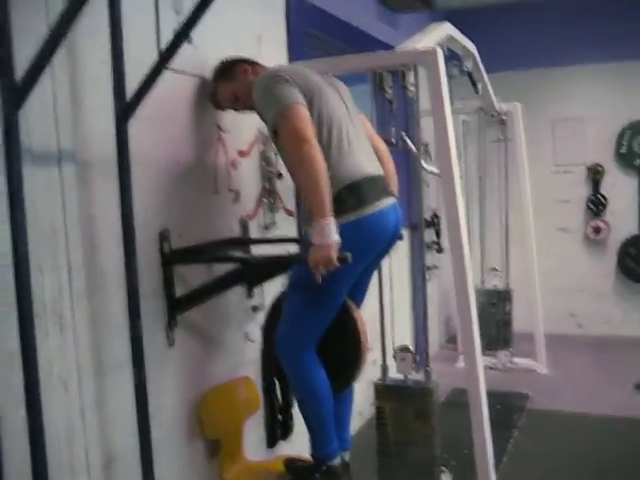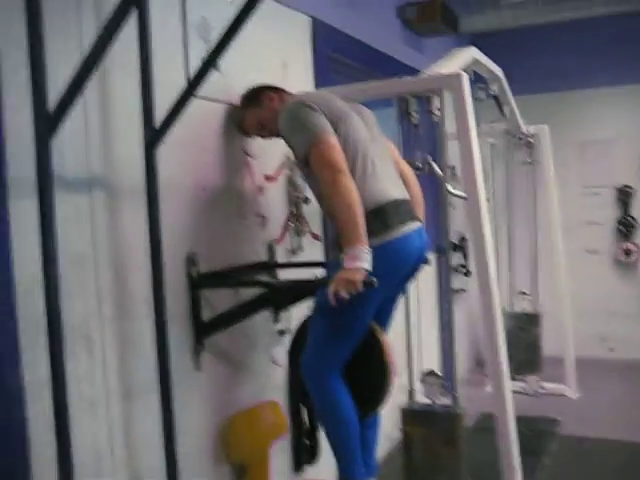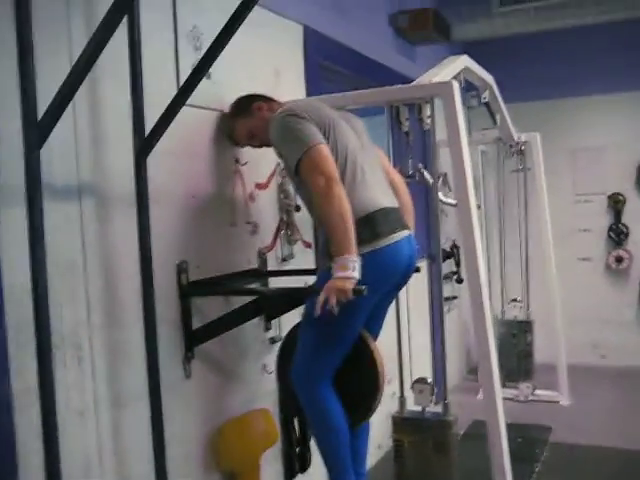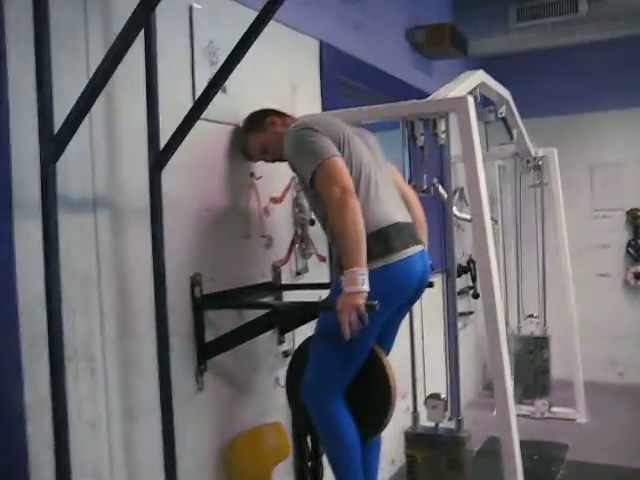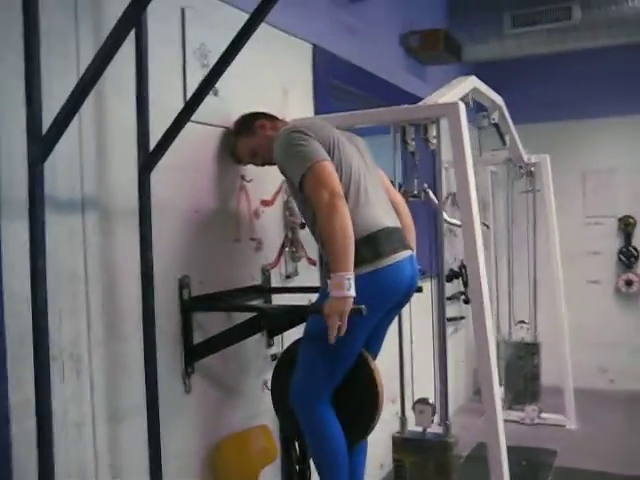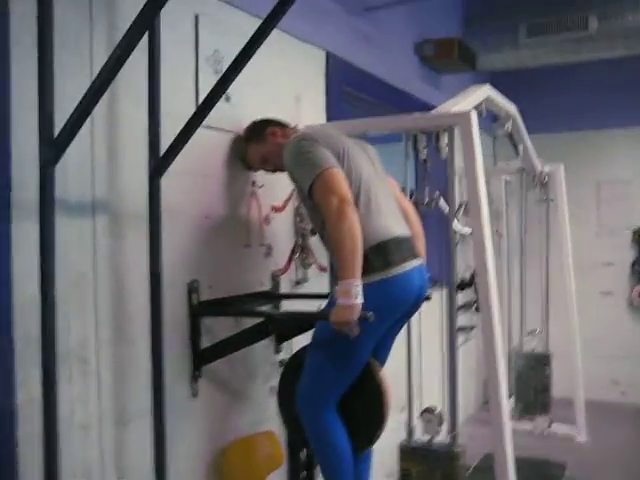
dt=0.1s
person 1, frame 1
left shoulder: (270, 82)
right shoulder: (323, 82)
left elbow: (304, 147)
right elbow: (380, 147)
left wrist: (322, 230)
left hip: (351, 218)
right hip: (383, 212)
left knee: (294, 345)
person 1, frame 2
left shoulder: (296, 109)
right shoulder: (350, 110)
left elbow: (337, 174)
right elbow: (406, 173)
left wrist: (355, 258)
left hip: (378, 242)
right hip: (408, 235)
left knee: (320, 368)
person 1, frame 3
left shoulder: (286, 119)
right shoulder: (339, 118)
left elbow: (328, 184)
right elbow: (396, 180)
left wrist: (344, 267)
left hip: (368, 251)
right hip: (399, 244)
left knee: (310, 378)
person 1, frame 4
left shoulder: (301, 133)
right shoulder: (352, 134)
left elbow: (343, 196)
right elbow: (409, 196)
left wrist: (354, 281)
left hip: (380, 266)
right hip: (412, 259)
left knee: (322, 390)
person 1, frame 5
left shoulder: (291, 137)
right shoulder: (342, 138)
left elbow: (332, 200)
right elbow: (396, 200)
left wrist: (341, 286)
left hip: (369, 270)
right hip: (401, 265)
left knee: (308, 395)
person 1, frame 6
left shoulder: (301, 144)
right shoulder: (352, 145)
left elbow: (341, 207)
right elbow: (407, 209)
left wrist: (349, 293)
left hip: (377, 279)
right hip: (411, 273)
left knee: (315, 401)
